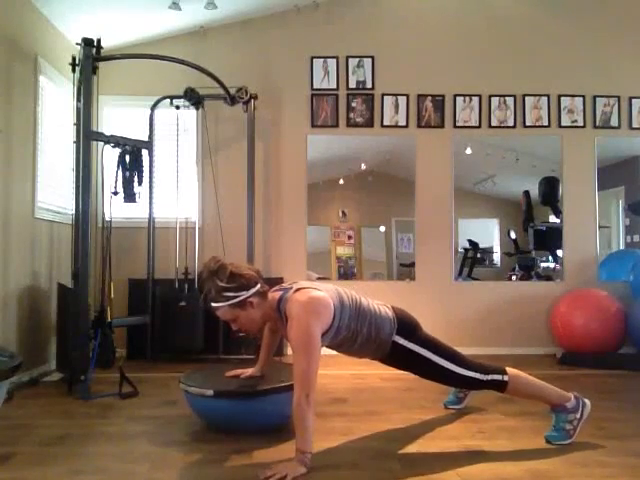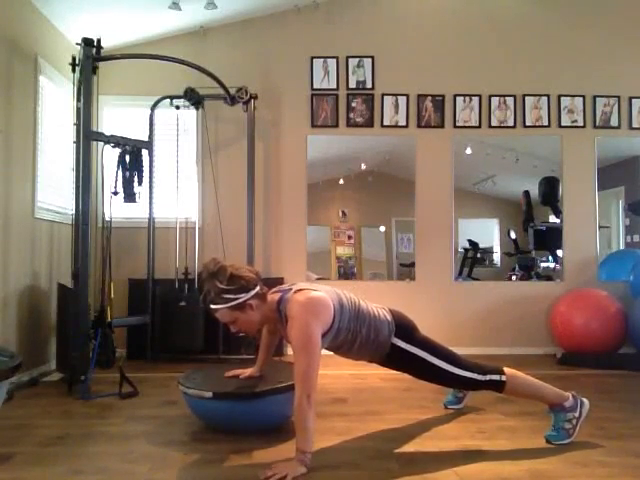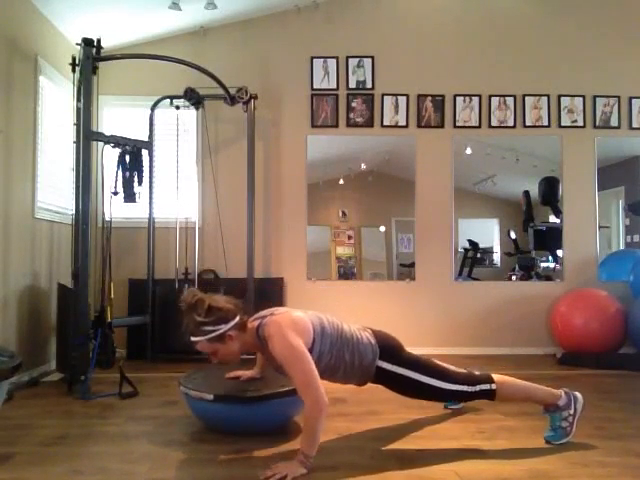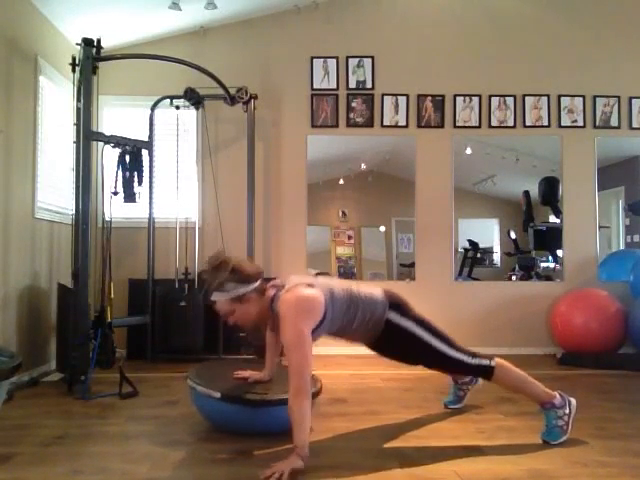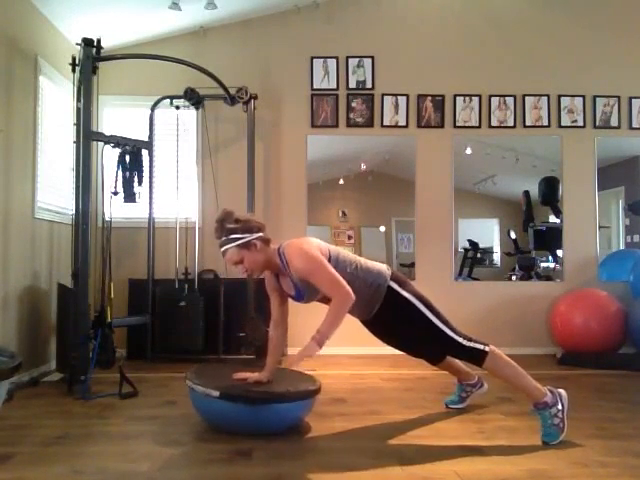
dt=0.5s
person 1, frame 1
left shoulder: (302, 312)
right shoulder: (273, 299)
left elbow: (304, 396)
right elbow: (272, 326)
right wrist: (259, 368)
left hip: (396, 335)
right hip: (381, 331)
left knee: (482, 375)
left ankle: (570, 404)
right ankle: (462, 389)
person 1, frame 2
left shoulder: (301, 312)
right shoulder: (272, 300)
left elbow: (306, 395)
right elbow: (272, 329)
right wrist: (257, 368)
left hip: (393, 338)
right hip: (378, 332)
left knee: (477, 375)
left ankle: (567, 403)
right ankle: (460, 389)
person 1, frame 3
left shoulder: (279, 336)
right shoulder: (256, 325)
left elbow: (318, 403)
right wrist: (258, 369)
left hip: (378, 360)
right hip: (365, 348)
left knee: (474, 388)
right knee: (424, 369)
left ankle: (560, 400)
right ankle: (462, 371)
person 1, frame 4
left shoulder: (290, 310)
right shoulder: (268, 295)
left elbow: (300, 390)
right elbow: (274, 331)
right wrist: (266, 371)
left hip: (387, 317)
right hip: (371, 320)
left knee: (467, 361)
left ankle: (555, 402)
right ankle: (463, 381)
person 1, frame 5
left shoulder: (298, 254)
right shoulder: (272, 276)
left elbow: (344, 296)
right elbow: (278, 325)
left wrist: (316, 342)
right wrist: (266, 373)
left hip: (390, 293)
right hip: (371, 312)
left knee: (460, 345)
right knee: (428, 351)
left ankle: (547, 399)
right ankle: (469, 383)
